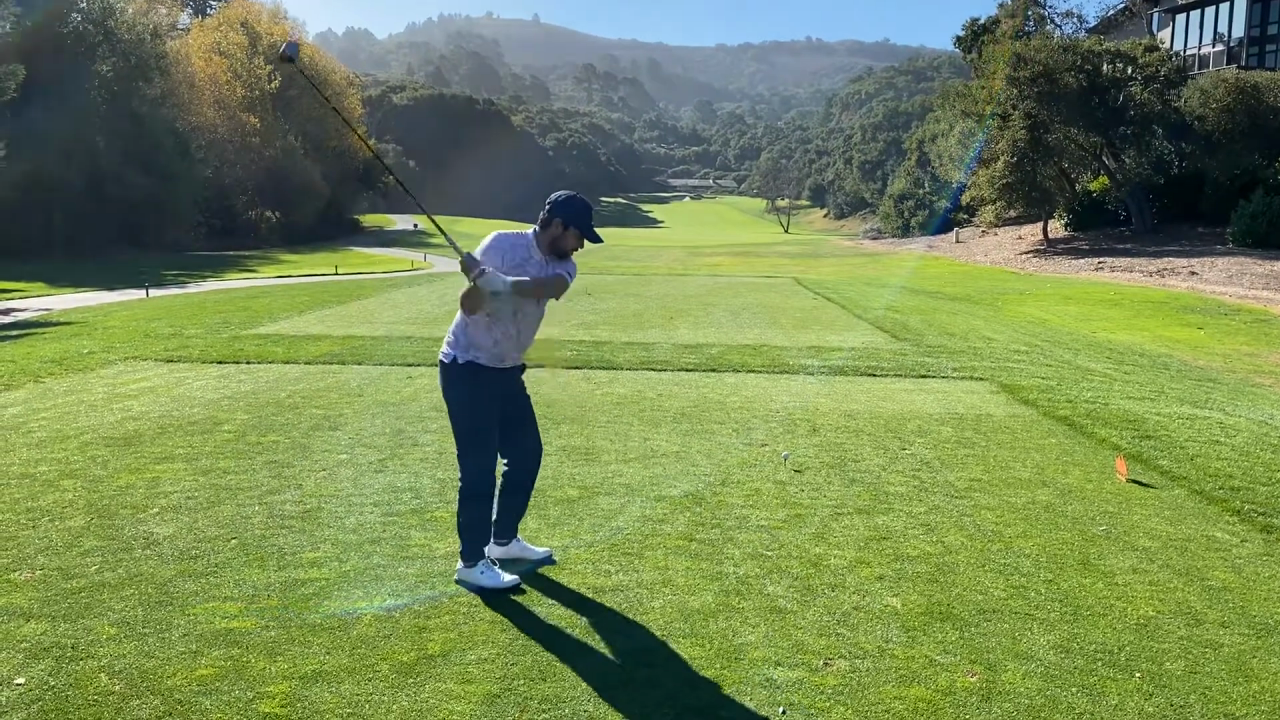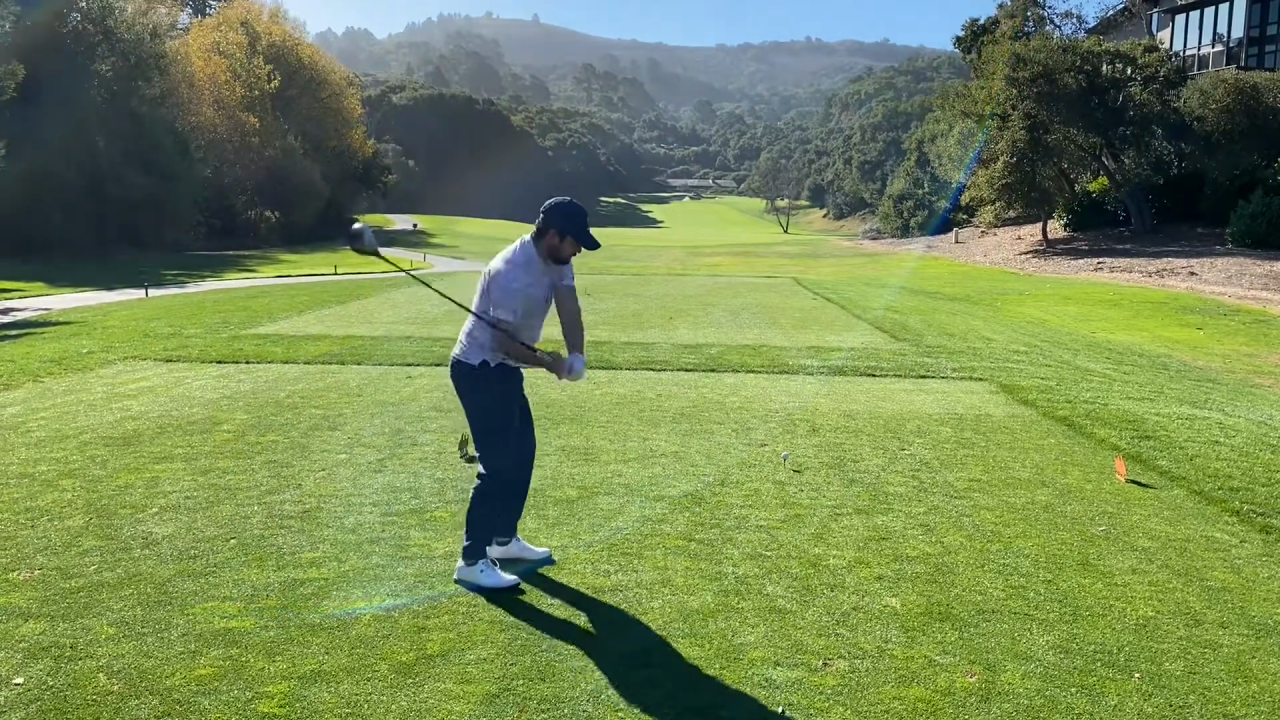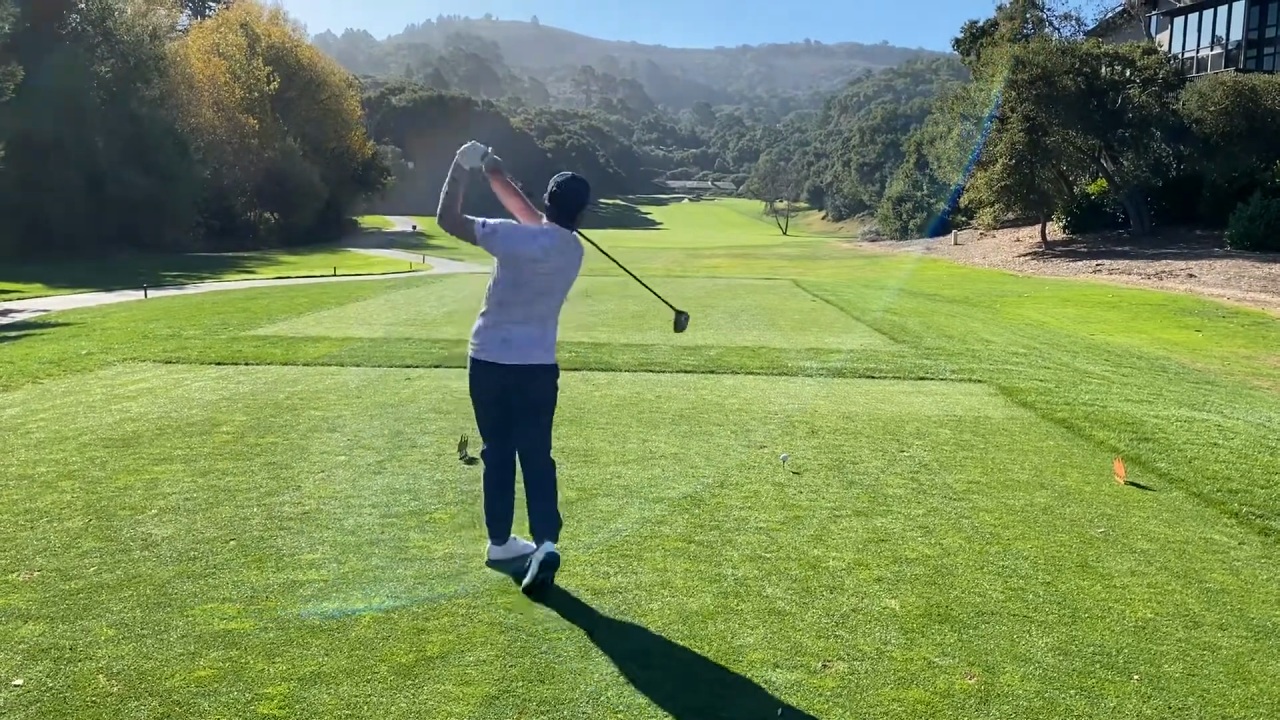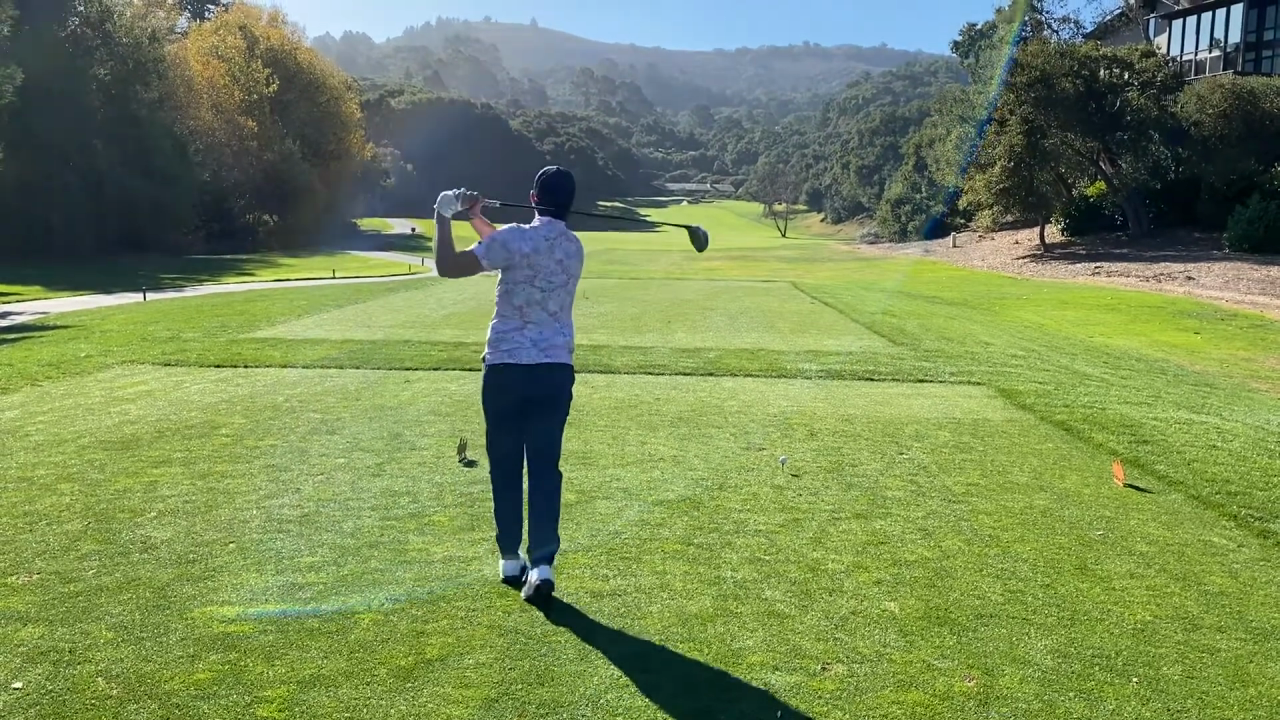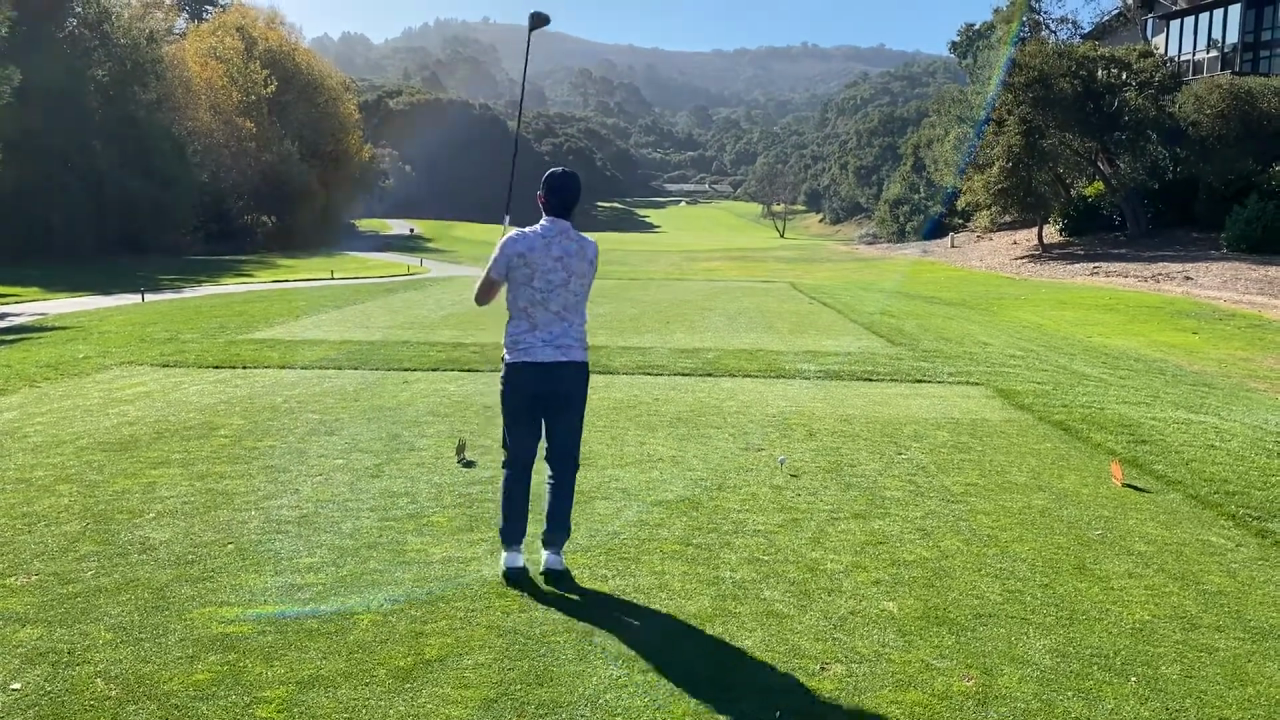
dt=0.5s
person 1, frame 1
left shoulder: (563, 268)
right shoulder: (502, 244)
left elbow: (545, 288)
right elbow: (468, 305)
left wrist: (504, 284)
right wrist: (476, 282)
left hip: (506, 371)
right hip: (466, 367)
left knee: (527, 454)
right knee: (479, 466)
left ankle: (504, 539)
right ankle: (471, 561)
person 1, frame 2
left shoulder: (557, 263)
right shoulder: (511, 274)
left elbow: (569, 311)
right elbow: (508, 343)
left wrist: (575, 356)
right wrist: (552, 362)
left hip: (498, 369)
right hip: (484, 370)
left knee: (520, 453)
right knee: (499, 463)
left ankle: (502, 538)
right ankle: (472, 560)
person 1, frame 3
left shoulder: (516, 236)
right shoulder: (572, 252)
left elbow: (448, 221)
right elbow: (532, 219)
left wrist: (461, 166)
right wrist: (495, 174)
left hip: (486, 364)
right hip: (537, 369)
left knee: (497, 455)
right knee: (536, 458)
left ankle: (500, 542)
right ankle: (545, 542)
person 1, frame 4
left shoulder: (515, 238)
right shoulder: (574, 248)
left elbow: (448, 268)
left wrist: (443, 220)
right wrist: (478, 218)
left hip: (505, 367)
right hip: (555, 370)
left knee: (505, 466)
right knee: (544, 467)
left ankle: (510, 559)
right ankle: (541, 564)
person 1, frame 5
left shoulder: (515, 244)
right shoulder: (589, 251)
left elbow: (482, 298)
left hip: (521, 367)
right hip: (570, 369)
left knee: (518, 463)
right knee: (563, 463)
left ankle: (512, 551)
right ankle: (554, 552)
